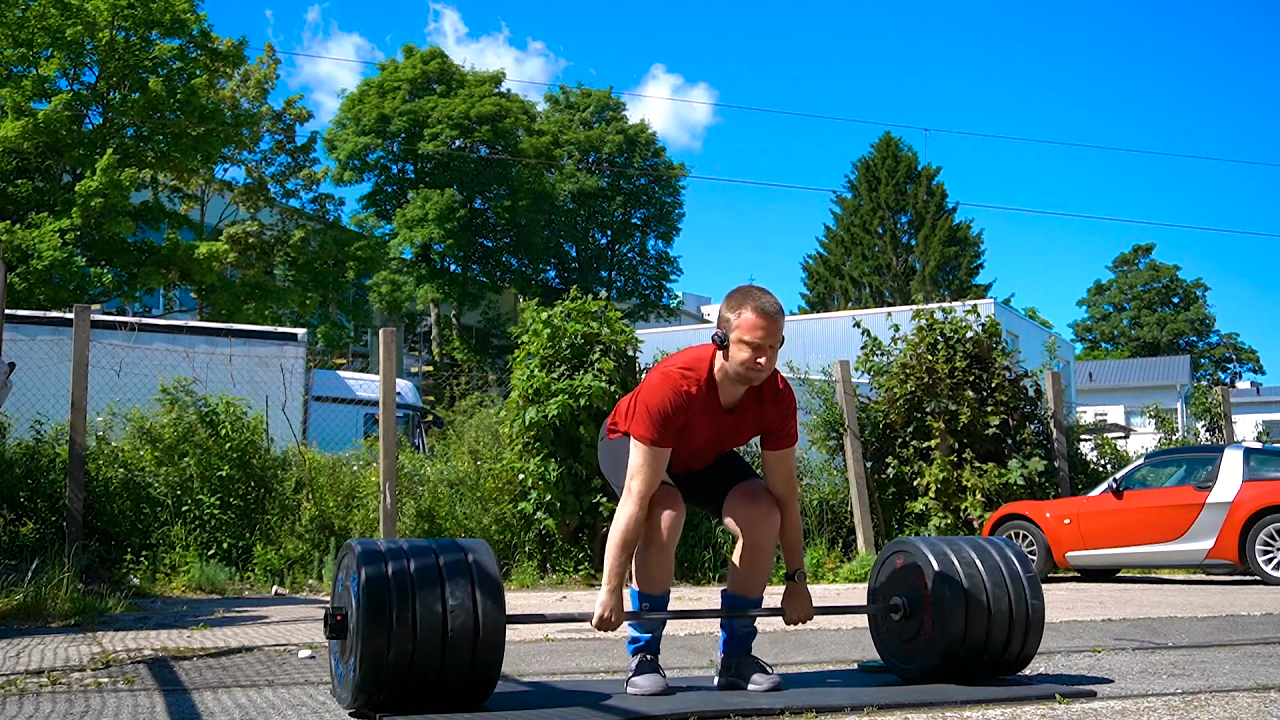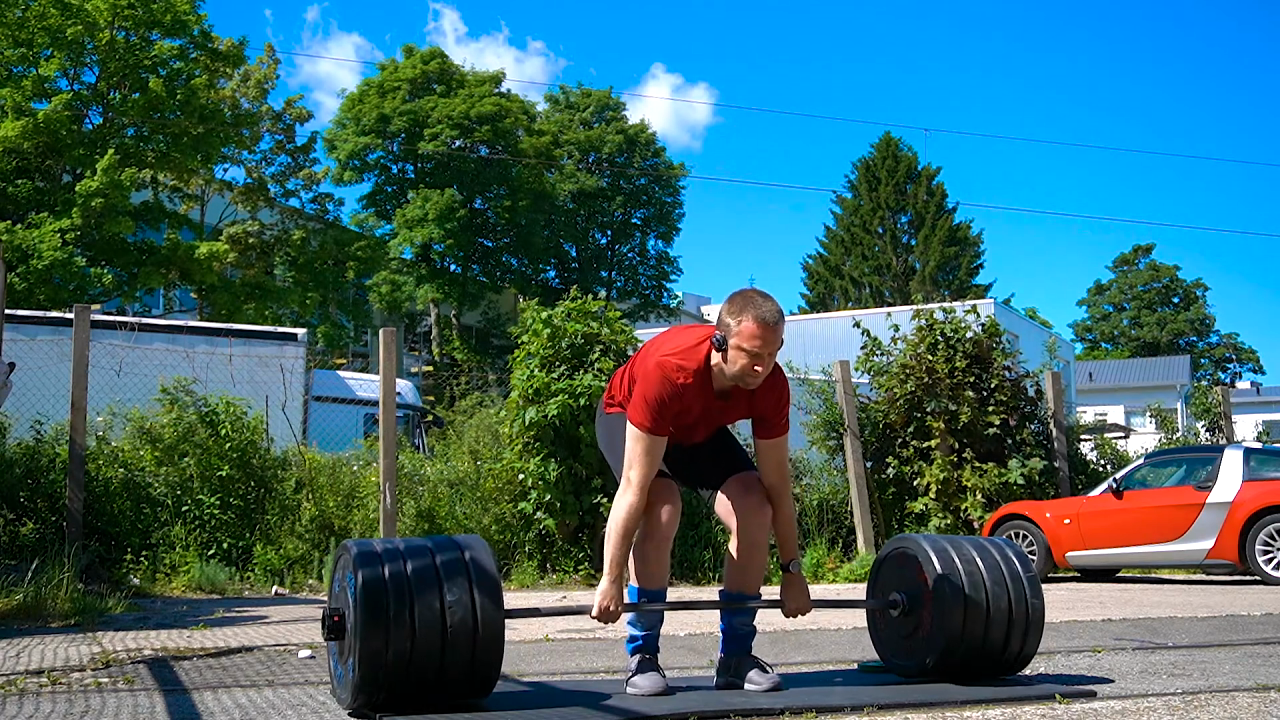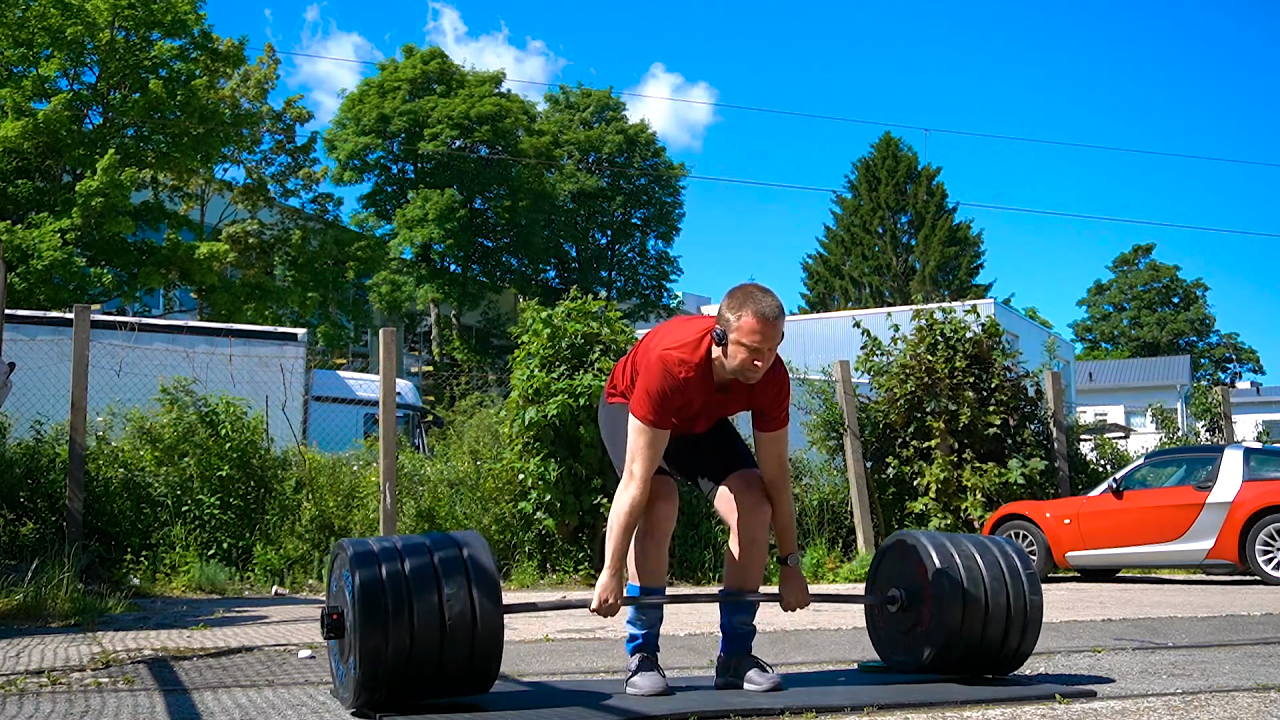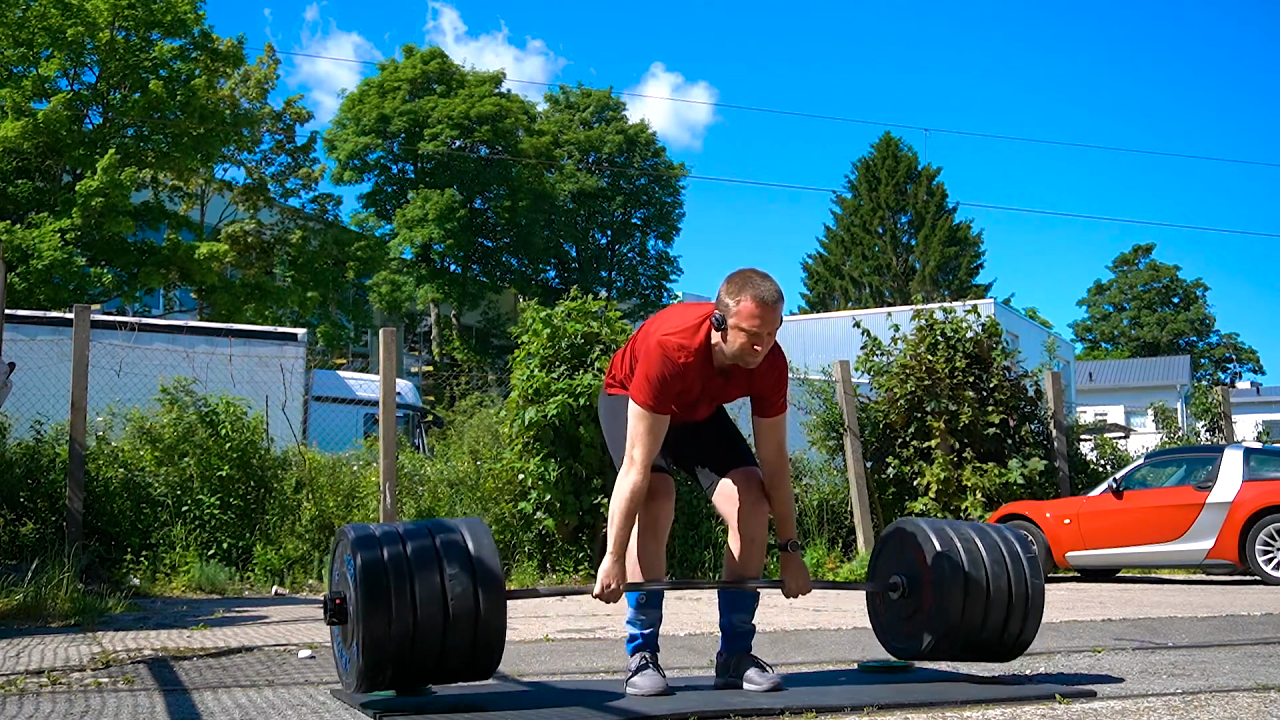
dt=0.3s
person 1, frame 1
left shoulder: (777, 396)
right shoulder: (671, 385)
left elbow: (785, 495)
right elbow: (636, 498)
left wrist: (796, 581)
right wrist: (610, 591)
left hip: (704, 454)
right hip: (630, 441)
left knee: (762, 517)
right knee: (665, 515)
left ankle: (735, 655)
right ankle: (643, 655)
person 1, frame 2
left shoulder: (771, 385)
right shoulder: (666, 372)
left elbow: (776, 482)
right elbow: (634, 486)
left wrist: (792, 570)
right wrist: (611, 579)
left hip: (700, 430)
right hip: (627, 416)
left knee: (755, 511)
right knee: (663, 508)
left ankle: (735, 655)
right ankle: (642, 656)
person 1, frame 3
left shoulder: (772, 377)
right shoulder: (669, 365)
left elbow: (776, 476)
right elbow: (637, 481)
left wrist: (790, 564)
right wrist: (611, 572)
left hip: (703, 419)
right hip: (629, 406)
left knee: (753, 509)
right knee: (659, 505)
left ankle: (736, 654)
right ankle: (642, 655)
person 1, frame 4
left shoulder: (770, 364)
right shoulder: (668, 350)
left elbow: (775, 462)
right elbow: (637, 466)
left wrist: (790, 550)
right wrist: (613, 557)
left hip: (700, 411)
right hip: (629, 398)
left knee: (751, 507)
right knee: (657, 502)
left ankle: (735, 653)
right ankle: (642, 655)
